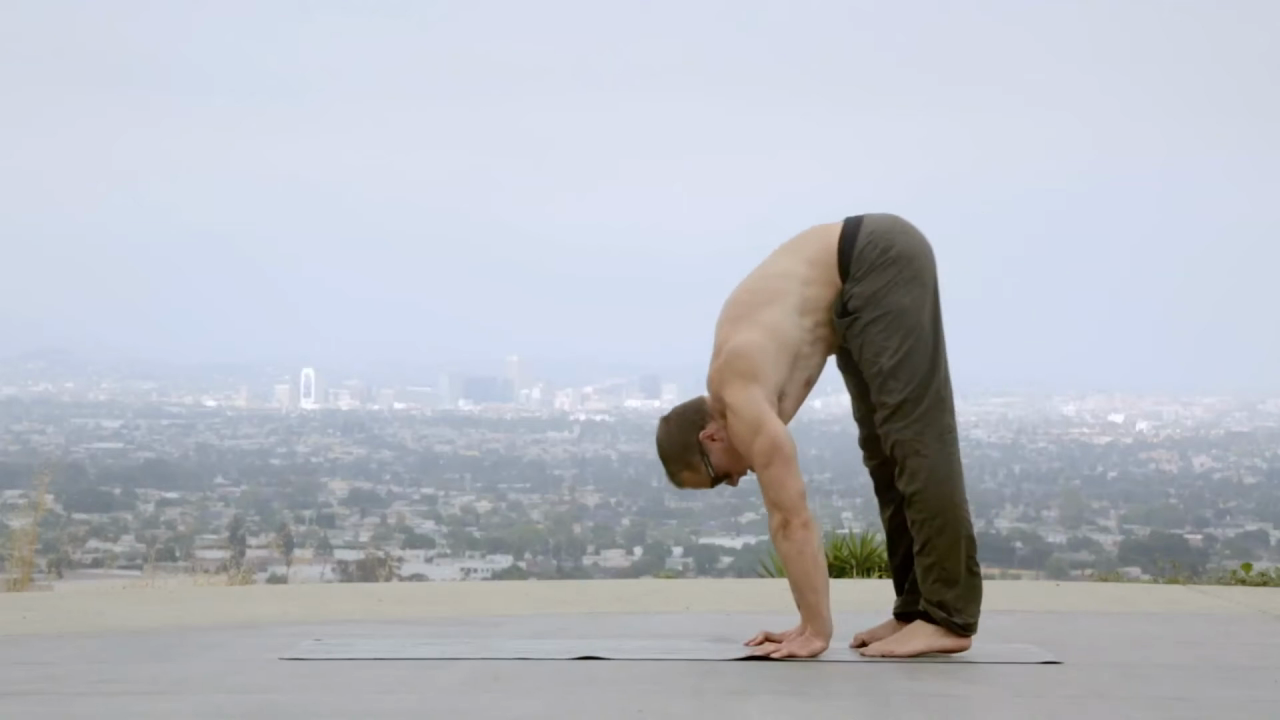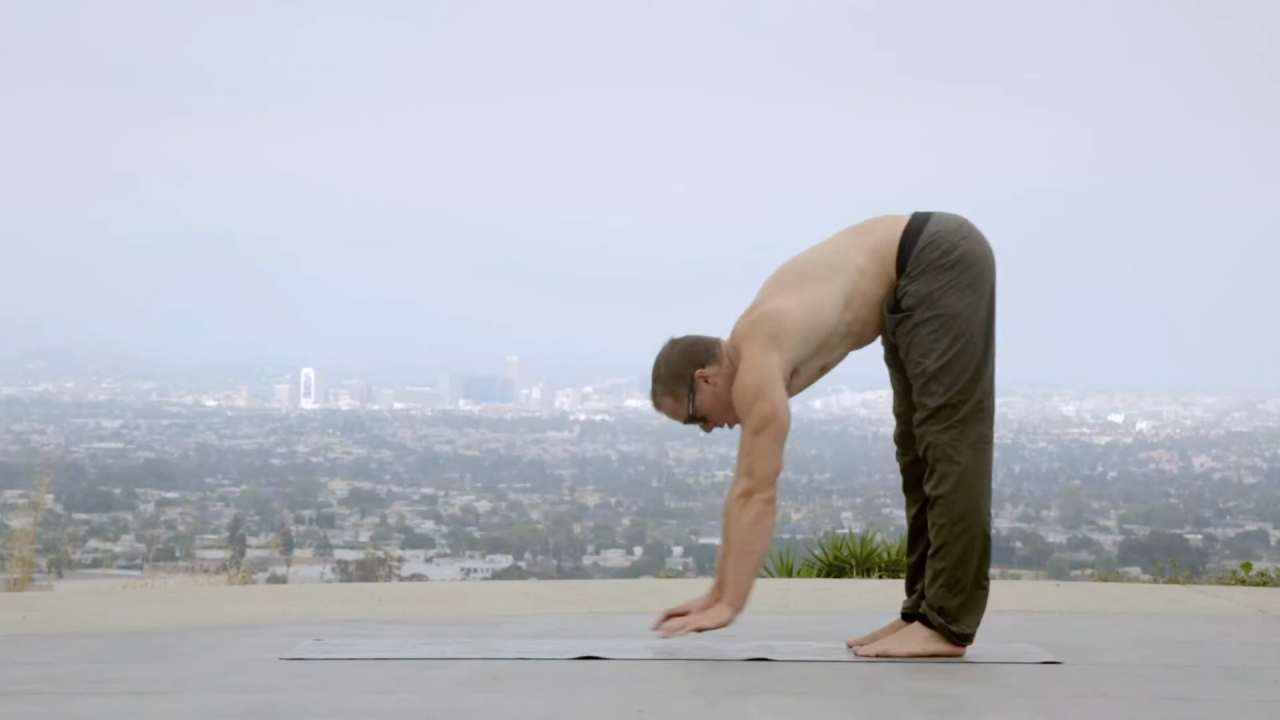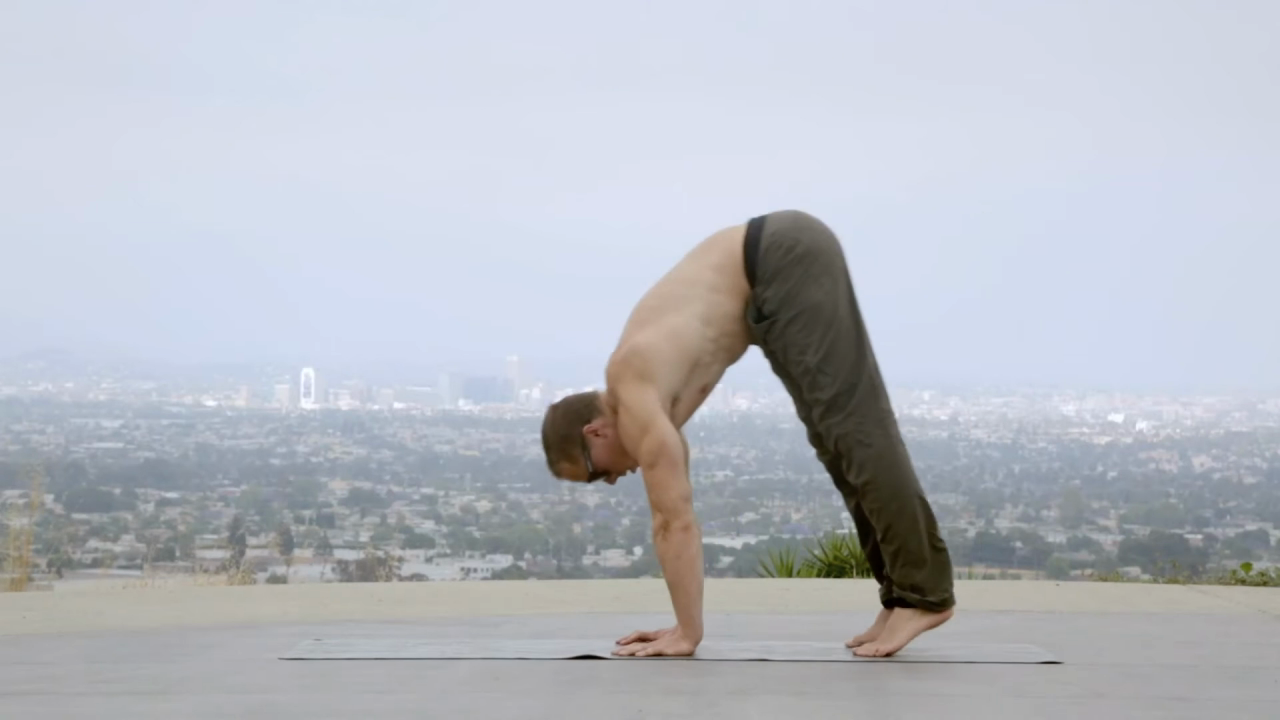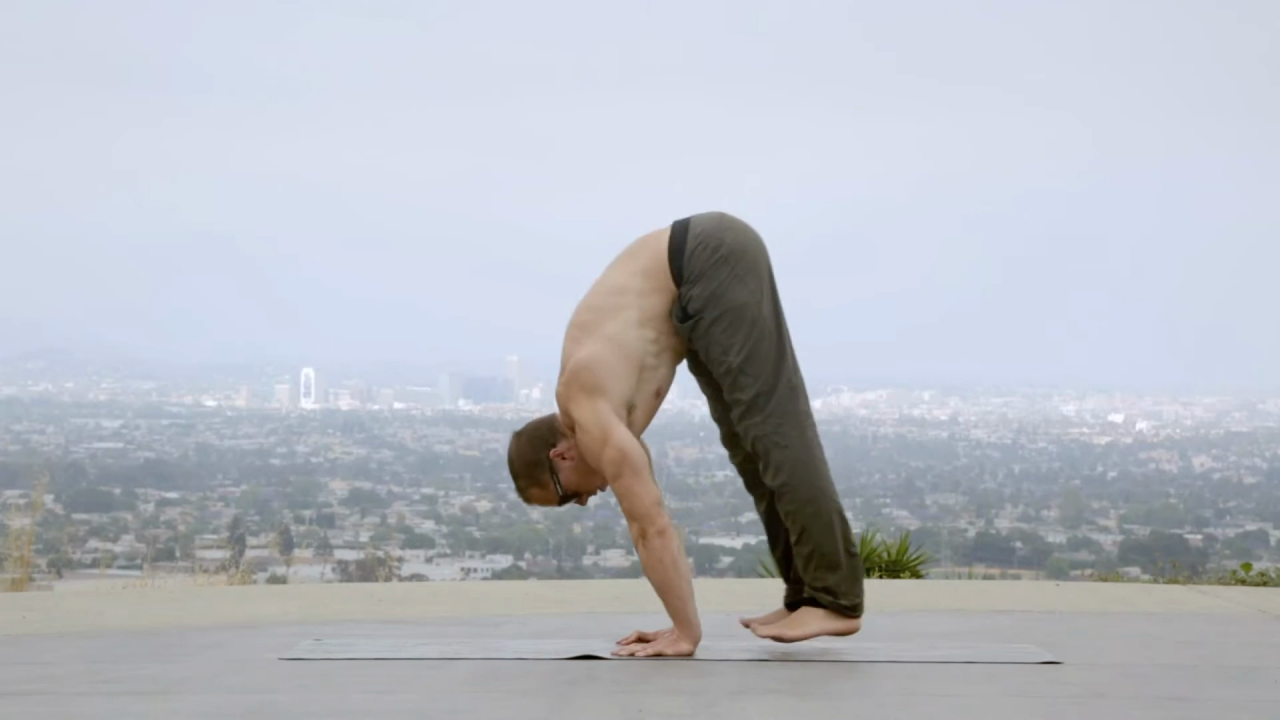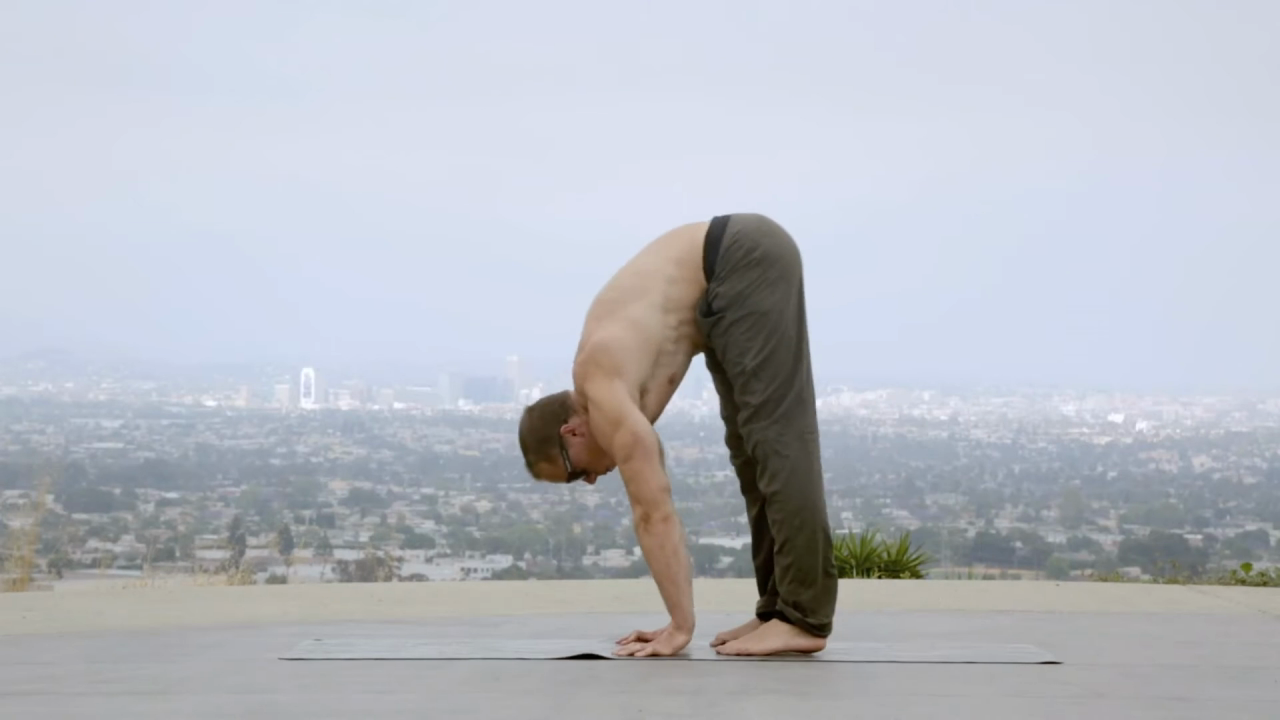
dt=0.2s
person 1, frame 1
left shoulder: (742, 407)
right shoulder: (739, 396)
left elbow: (793, 521)
right elbow: (790, 518)
left wrist: (816, 631)
right wrist: (811, 623)
left hip: (880, 257)
right hip: (867, 266)
left knee: (915, 439)
right knee: (885, 446)
left ankle: (947, 616)
right ankle: (919, 609)
person 1, frame 2
left shoulder: (754, 371)
right shoulder: (752, 355)
left elbow: (756, 493)
right elbow: (753, 489)
left wrist: (726, 602)
right wrist: (719, 592)
left hip: (939, 259)
right hip: (924, 266)
left knee: (948, 439)
right knee: (921, 445)
left ankle: (947, 621)
right ankle: (927, 611)
person 1, frame 3
left shoulder: (635, 407)
right shoulder: (650, 402)
left elbow: (676, 524)
right elbow: (675, 519)
left wrist: (687, 632)
right wrist: (684, 623)
left hip: (792, 258)
right hip: (784, 264)
left knee: (850, 428)
right knee: (836, 434)
left ankle: (922, 593)
right ankle: (905, 593)
person 1, frame 4
left shoulder: (591, 420)
right shoulder: (605, 413)
left elbow: (653, 529)
right elbow: (653, 524)
left wrist: (686, 632)
right wrist: (683, 624)
left hip: (712, 258)
right hip: (709, 263)
left knee: (772, 431)
right knee: (747, 438)
left ankle: (834, 599)
right ankle: (816, 594)
person 1, frame 5
left shoulder: (604, 401)
right shoulder: (622, 399)
left elbow: (655, 515)
right elbow: (659, 512)
left wrist: (681, 626)
right wrist: (678, 622)
left hip: (744, 256)
right hip: (735, 264)
left knee: (776, 438)
right knee: (753, 443)
left ankle: (804, 615)
right ankle: (785, 608)
